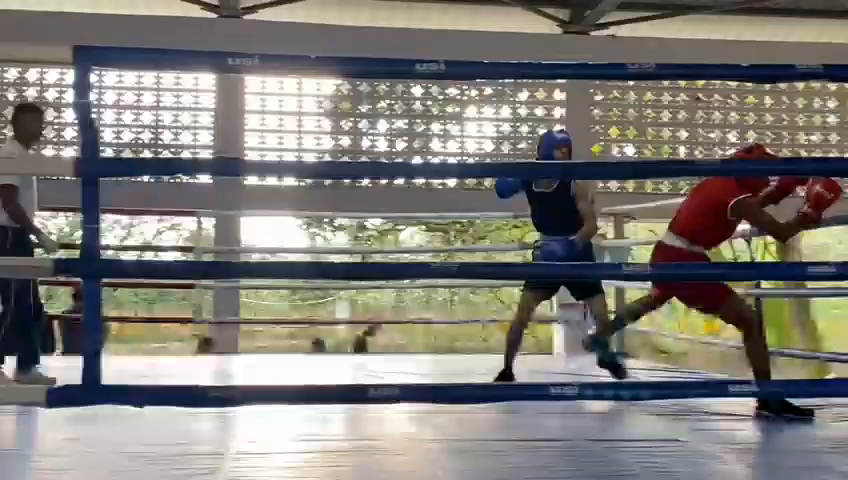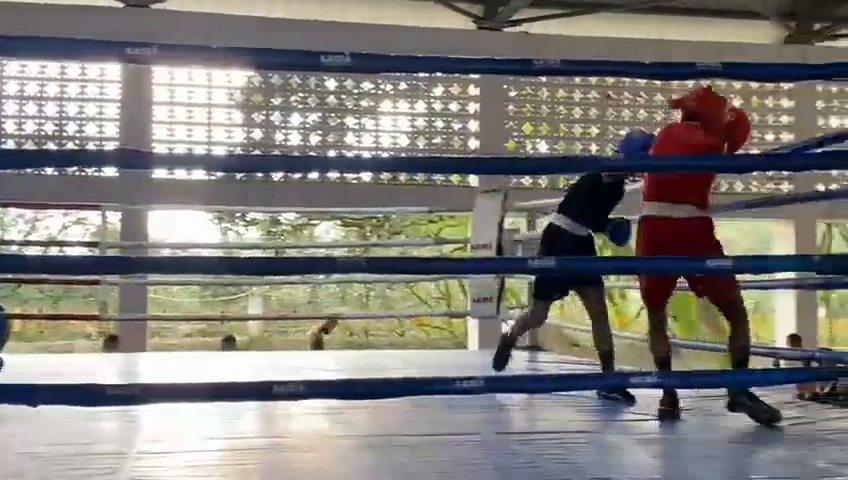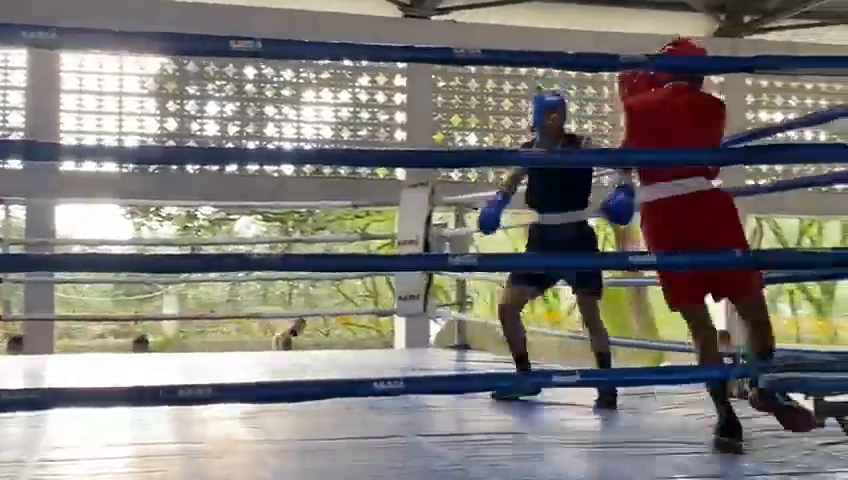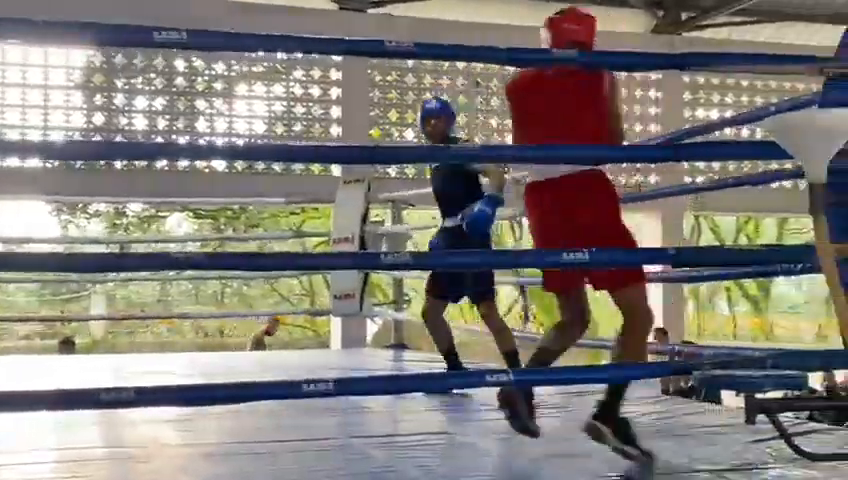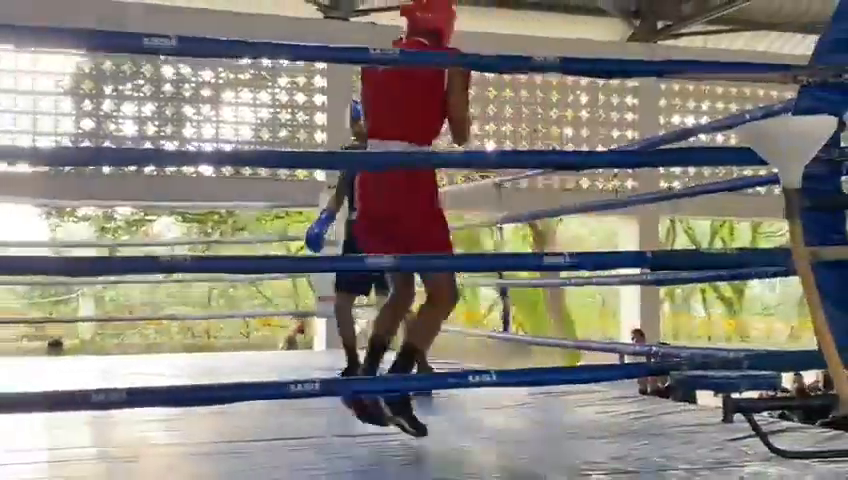
dt=0.3s
person 1, frame 1
left shoulder: (719, 184)
right shoulder: (741, 201)
right elbow: (781, 233)
left wrist: (784, 187)
right wrist: (812, 209)
left hip: (662, 257)
left knee: (657, 299)
right knee: (751, 322)
left ankle: (602, 336)
right ankle: (769, 400)
person 1, frame 2
left shoulder: (664, 136)
right shoulder: (713, 143)
left hip: (652, 232)
right hip: (692, 232)
left knee: (656, 317)
right knee: (737, 314)
left ankle: (668, 393)
right ankle: (738, 390)
person 1, frame 3
left shoulder: (638, 106)
right shoulder: (712, 106)
left hip: (662, 218)
right hip: (709, 208)
left knee: (700, 327)
right knee: (754, 309)
left ankle: (726, 419)
right ankle: (767, 390)
person 1, frame 4
left shoulder: (520, 84)
right shoulder: (598, 76)
right elbow: (615, 142)
left hip: (542, 199)
right hip: (586, 193)
left knee: (574, 319)
right knee: (637, 314)
left ankle: (521, 387)
right ankle: (610, 412)
person 1, frame 5
left shoulder: (376, 66)
right shoulder: (449, 65)
right elbow: (460, 133)
left hip: (373, 179)
right hip: (407, 182)
left knee: (401, 292)
right knee: (443, 293)
left ankle: (365, 382)
right ankle: (395, 386)
person 2, frame 1
left shoulder: (575, 182)
right shoulder: (531, 179)
left elbow: (591, 226)
right elbow: (506, 189)
left wrist: (568, 244)
right wrist: (508, 180)
left hip: (578, 253)
right hip: (549, 252)
left knee: (601, 318)
right knee: (523, 312)
left ankle: (606, 354)
right ankle: (507, 371)
person 2, frame 2
left shoulder: (620, 180)
right shoulder: (609, 171)
left wrist: (612, 225)
left hip: (582, 243)
right hip: (558, 239)
left knee: (599, 311)
right knee: (538, 314)
right ankle: (509, 340)
person 2, frame 3
left shoulder: (578, 144)
right shoulder: (528, 148)
right elbow: (513, 179)
right wrist: (498, 200)
left hip: (576, 235)
right hip: (543, 235)
left knee: (589, 313)
right knee: (508, 305)
left ankle: (607, 384)
right ankle: (525, 373)
person 2, frame 4
left shoulder: (460, 149)
right shoulder: (435, 160)
left elbow: (497, 174)
left wrist: (488, 203)
left hip: (471, 239)
right hip: (453, 239)
left knee: (488, 312)
right knee: (430, 313)
right ankle: (456, 370)
person 2, frame 5
right shoulder: (349, 152)
right elbow: (339, 194)
right wrist: (323, 220)
right hip: (355, 234)
right knee: (342, 305)
left ankle: (420, 362)
right ankle: (353, 364)
